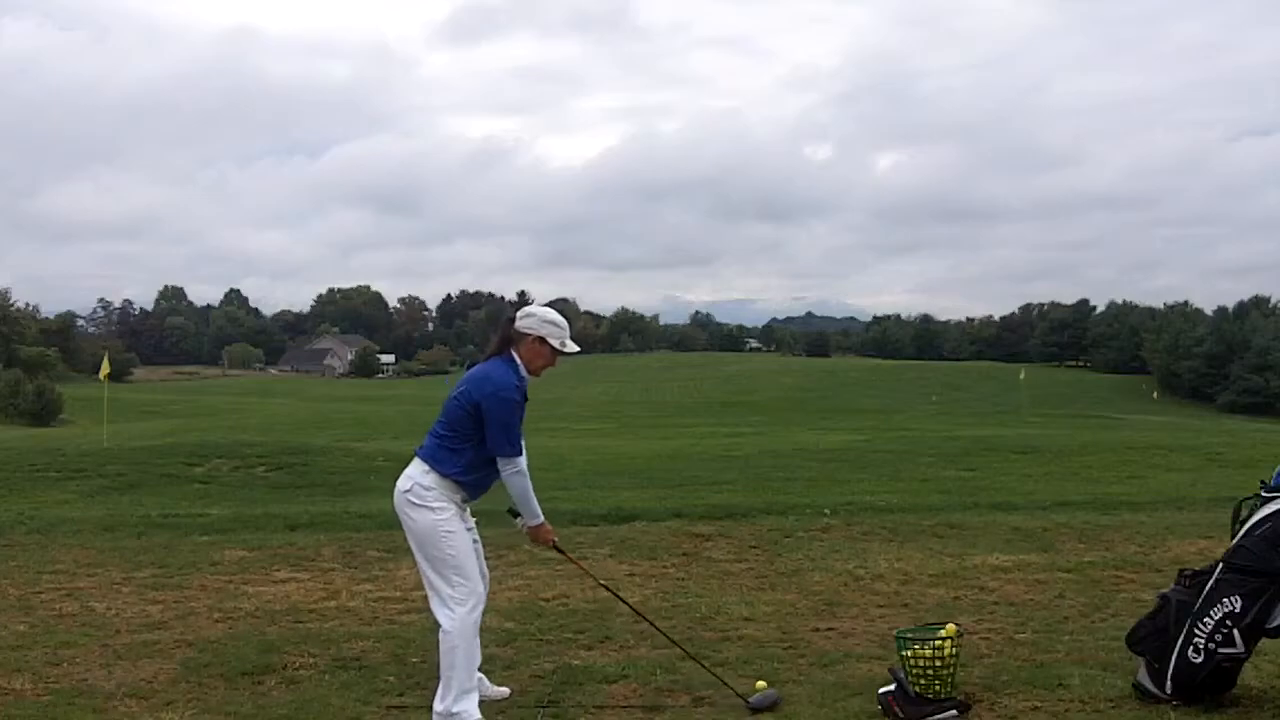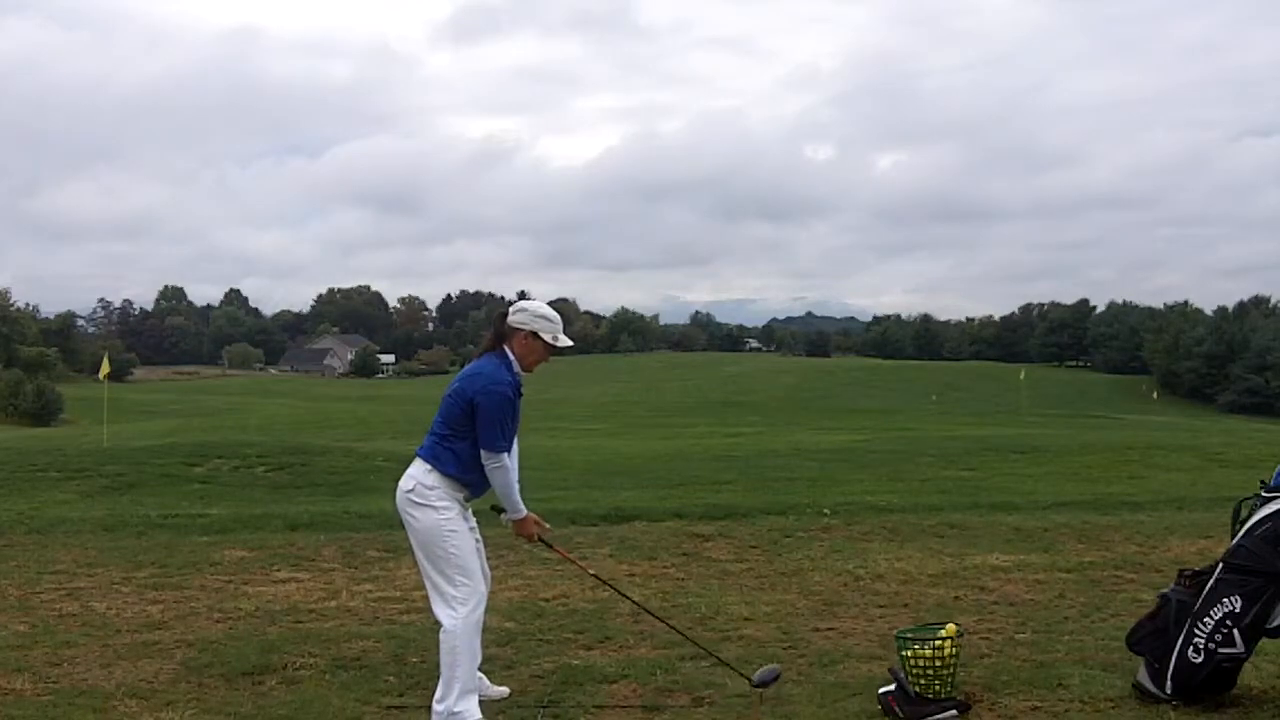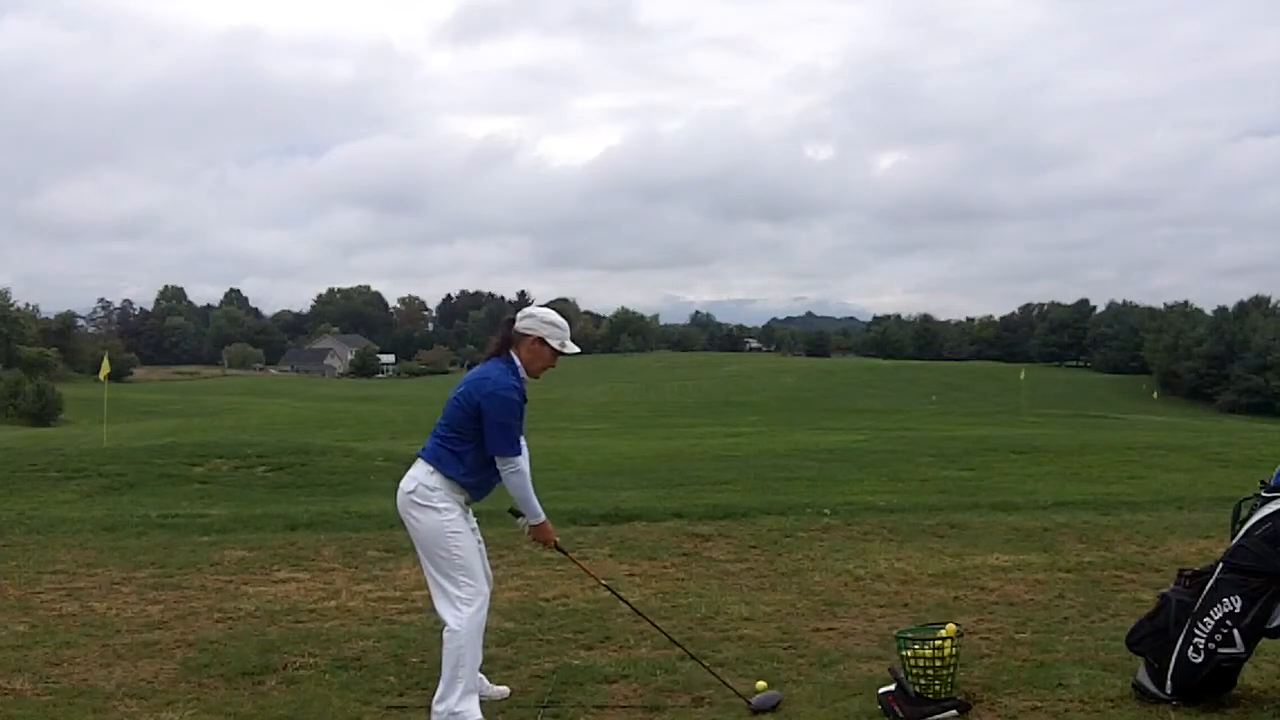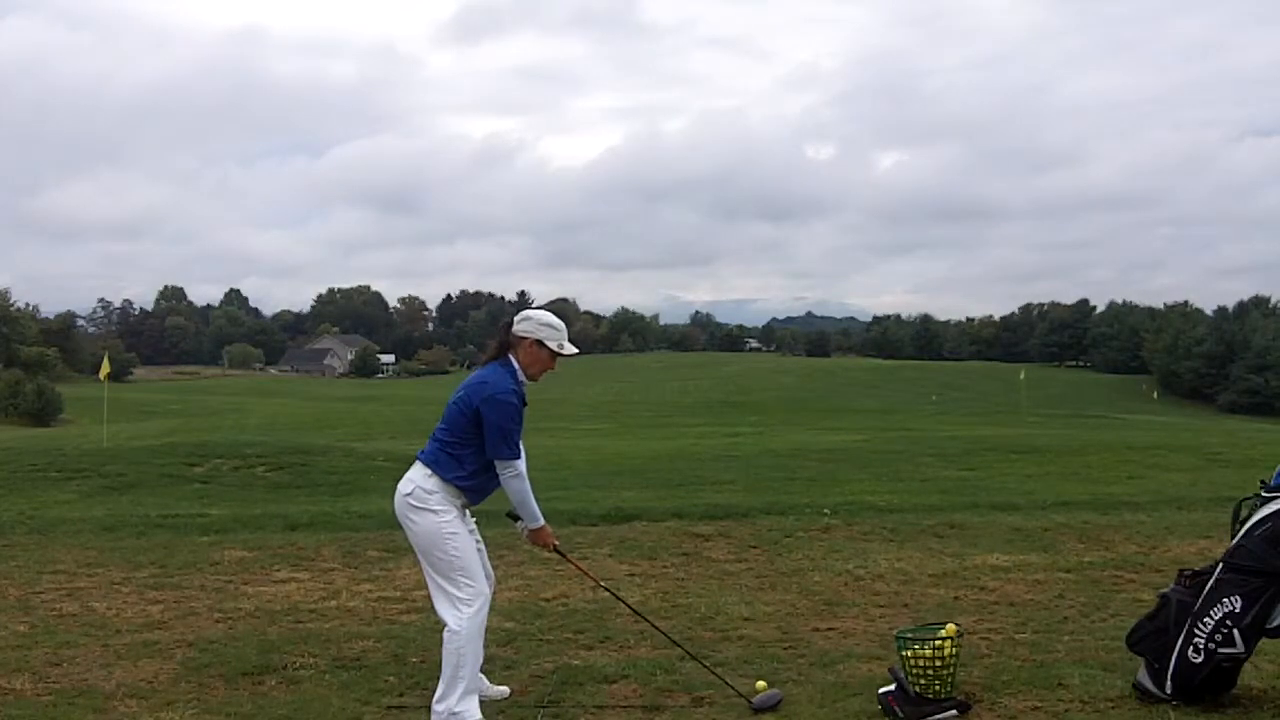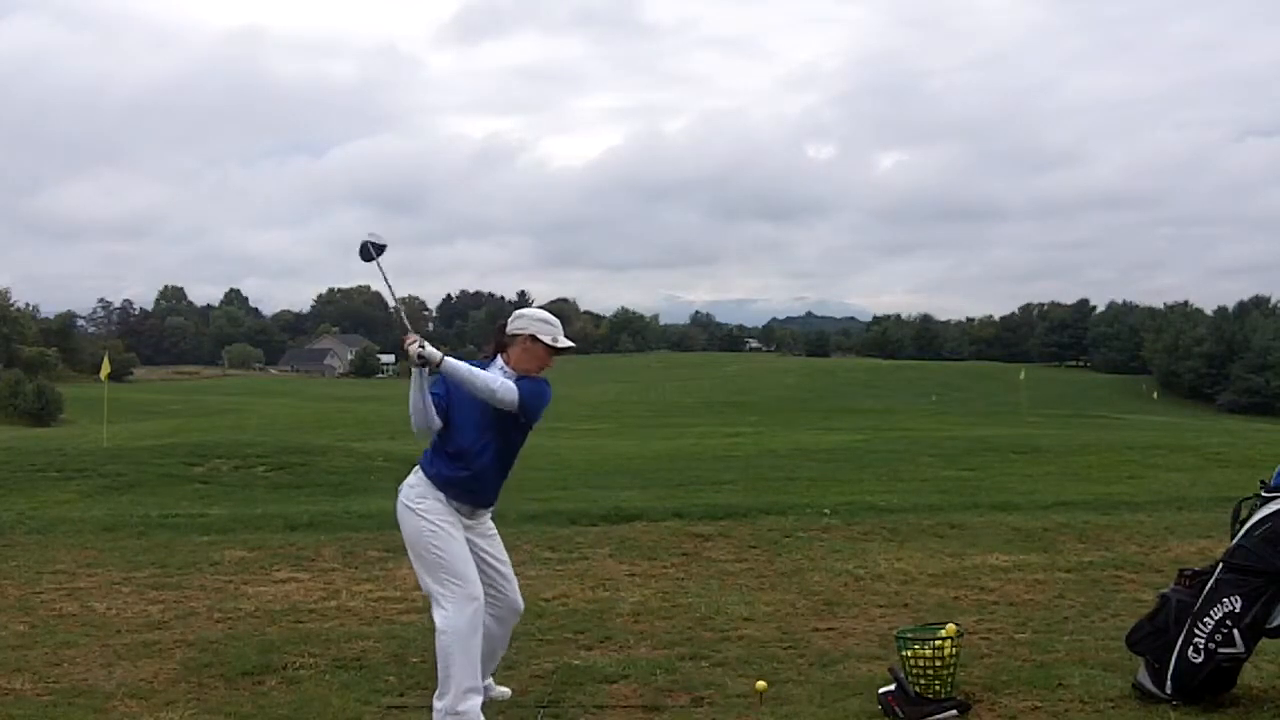
dt=1s
person 1, frame 1
left shoulder: (504, 375)
right shoulder: (501, 387)
left elbow: (514, 449)
right elbow: (510, 465)
left wrist: (528, 513)
right wrist: (535, 521)
left hip: (444, 493)
right hip: (428, 495)
left knee: (475, 586)
right knee: (462, 600)
left ankle: (466, 678)
person 1, frame 2
left shoulder: (500, 372)
right shoulder: (493, 382)
left elbow: (506, 445)
right elbow: (494, 460)
left wrist: (517, 504)
right wrist: (517, 515)
left hip: (446, 492)
right hip: (431, 495)
left knee: (475, 586)
right knee: (463, 600)
left ankle: (466, 679)
person 1, frame 3
left shoulder: (502, 376)
right shoulder: (500, 387)
left elbow: (517, 449)
right elbow: (509, 465)
left wrist: (530, 513)
right wrist: (537, 519)
left hip: (445, 493)
right hip: (432, 496)
left knee: (478, 586)
right knee: (467, 600)
left ankle: (466, 680)
person 1, frame 4
left shoulder: (503, 380)
right shoulder: (499, 391)
left elbow: (514, 454)
right elbow: (509, 469)
left wrist: (528, 516)
right wrist: (536, 523)
left hip: (444, 497)
right hip: (429, 498)
left knee: (480, 586)
right knee: (468, 601)
left ankle: (466, 679)
person 1, frame 5
left shoulder: (537, 390)
right shoulder: (457, 373)
left elbow: (501, 394)
right elbow: (426, 431)
left wrist: (438, 359)
right wrist: (421, 370)
left hip: (475, 512)
right hip: (428, 500)
left knee: (506, 603)
right knee: (462, 601)
left ankle: (474, 680)
